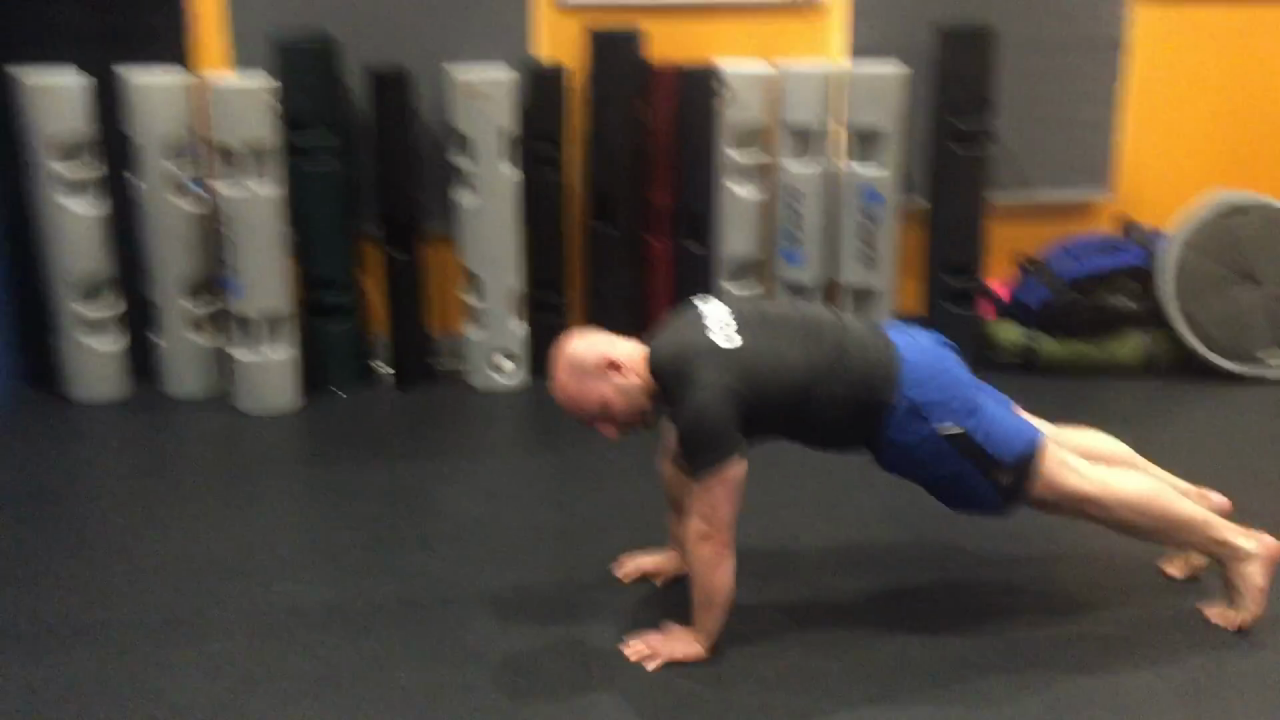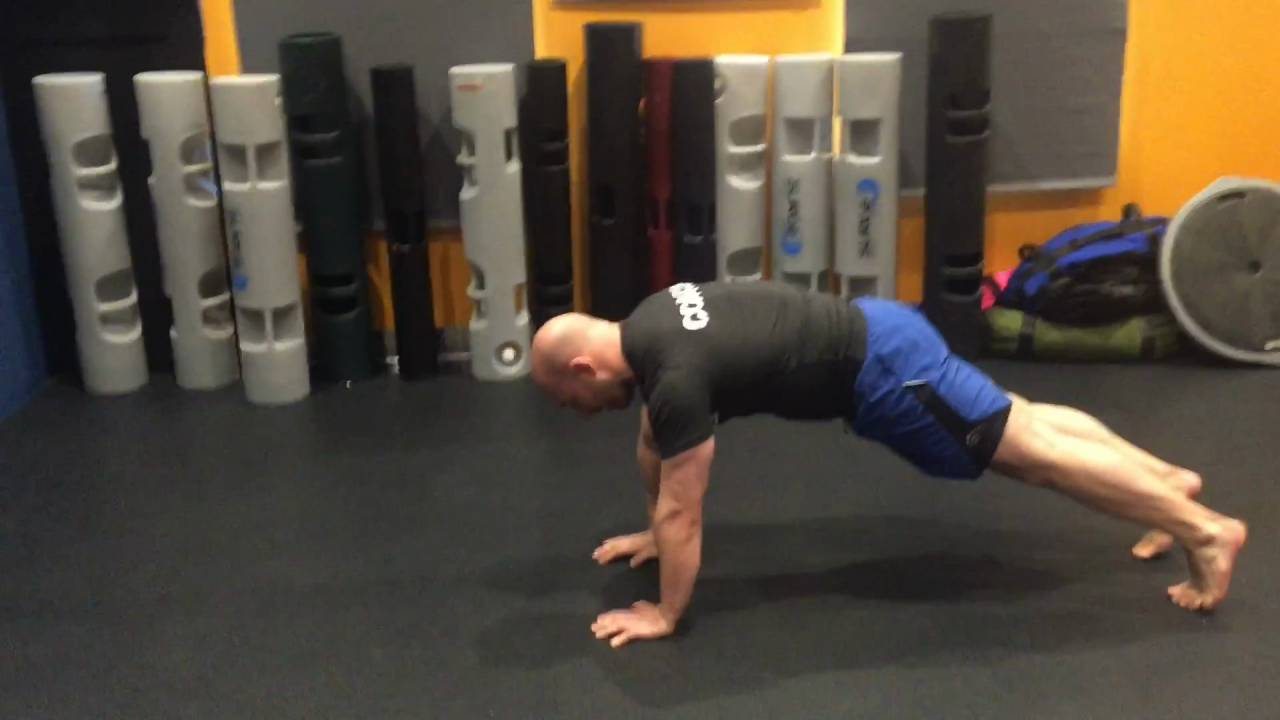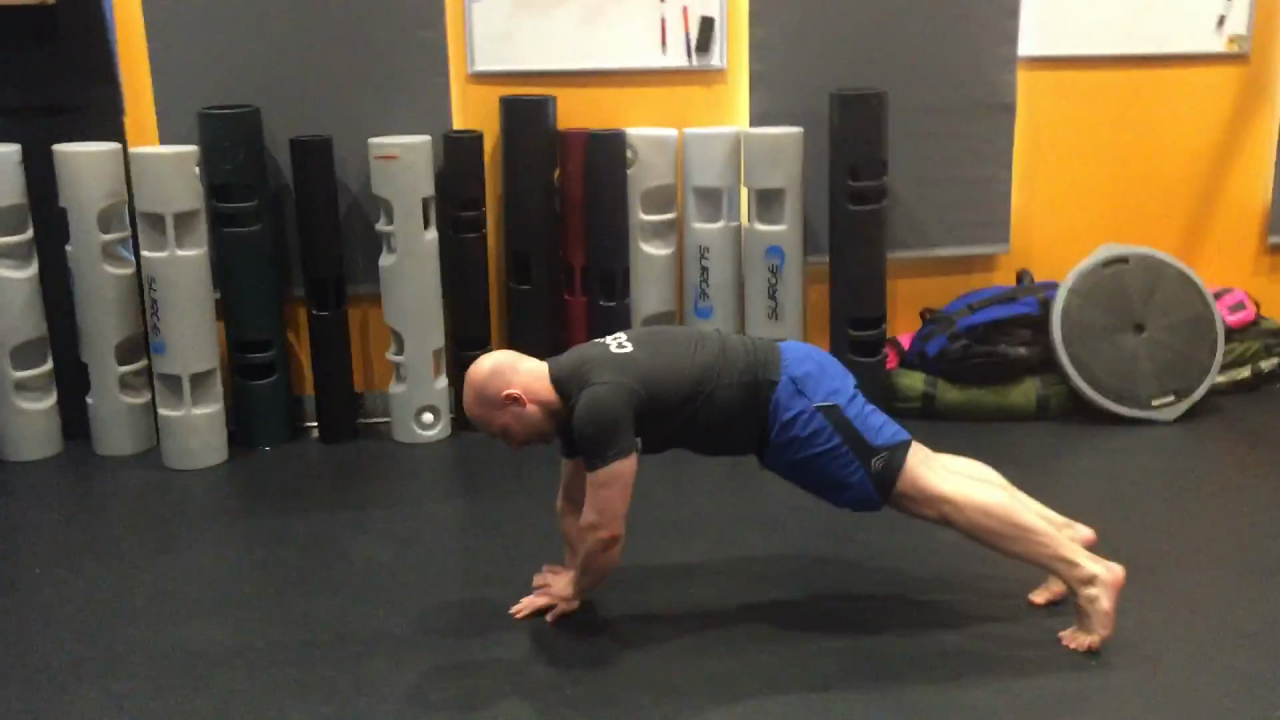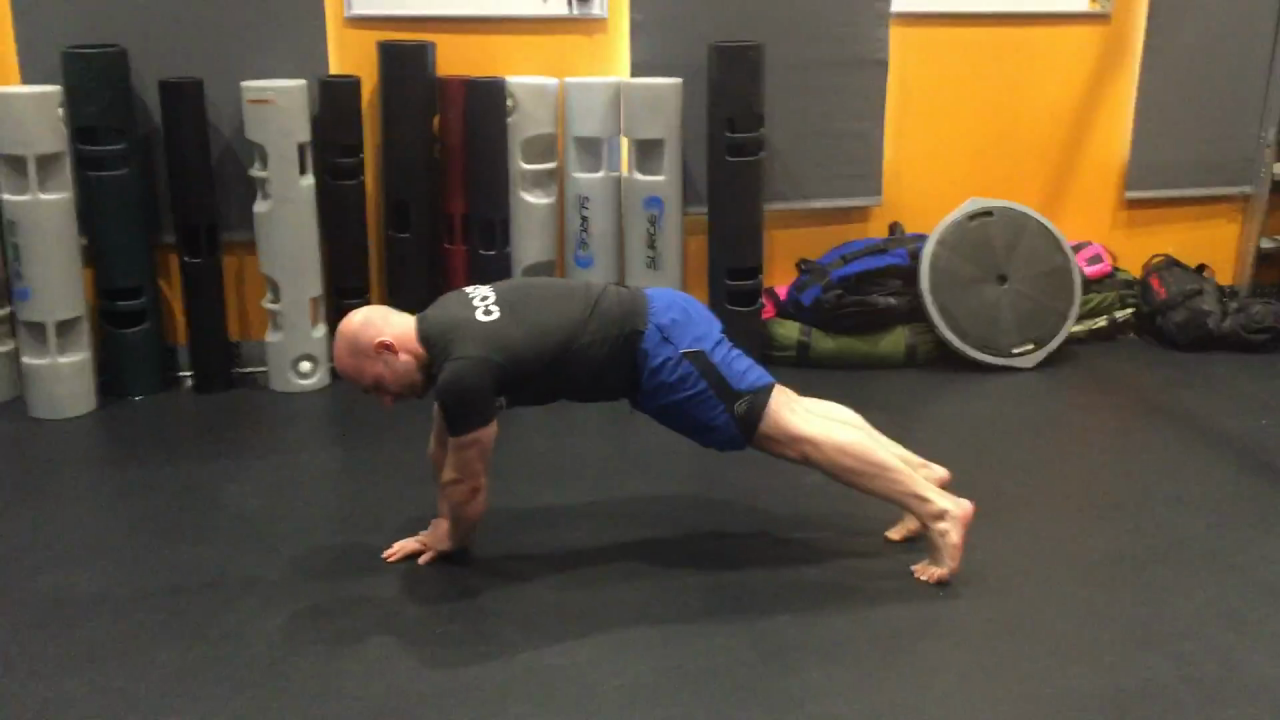
dt=0.5s
person 1, frame 1
left shoulder: (702, 391)
right shoulder: (672, 342)
left elbow: (713, 530)
right elbow: (677, 463)
left wrist: (699, 637)
right wrist: (674, 552)
left hip: (908, 407)
right hip: (898, 355)
left knee: (1062, 481)
right knee: (1046, 441)
right ankle: (1199, 499)
person 1, frame 2
left shoulder: (675, 373)
right shoulder: (644, 331)
left elbow: (681, 508)
right elbow: (653, 448)
left wrist: (664, 615)
right wrist: (653, 533)
left hip: (880, 368)
right hip: (871, 337)
left knee: (1029, 450)
right knee: (1022, 419)
left ankle: (1205, 530)
right ankle: (1171, 479)
person 1, frame 3
left shoulder: (598, 401)
right shoulder: (570, 386)
left elbow: (604, 529)
right elbow: (572, 501)
left wrist: (575, 589)
right wrist: (572, 577)
left hip: (790, 400)
right hip: (783, 386)
left knee: (924, 488)
right knee: (924, 467)
left ankle: (1088, 572)
right ankle: (1067, 532)
person 1, frame 4
left shoulder: (463, 366)
right shoulder: (438, 325)
left elbow: (467, 483)
right elbow: (445, 441)
left wrist: (450, 536)
right wrist: (444, 520)
left hip: (659, 348)
right hip: (653, 323)
left knee: (788, 429)
right knee: (786, 410)
left ankle: (938, 508)
right ankle: (923, 473)
